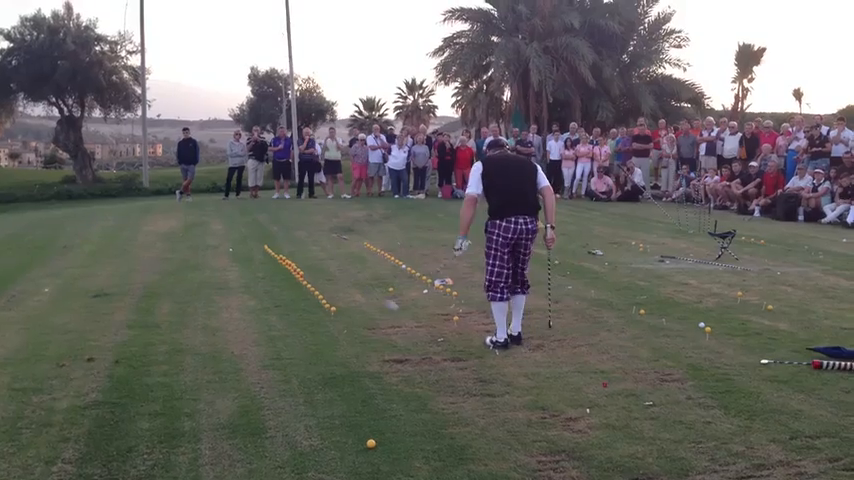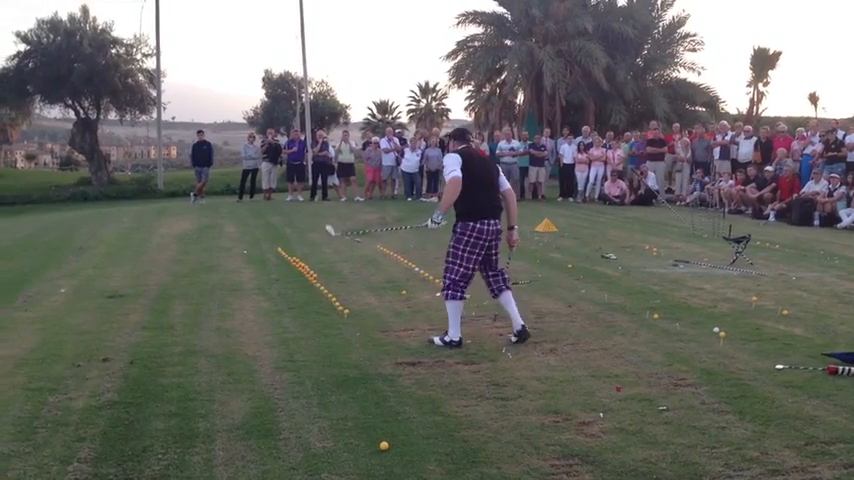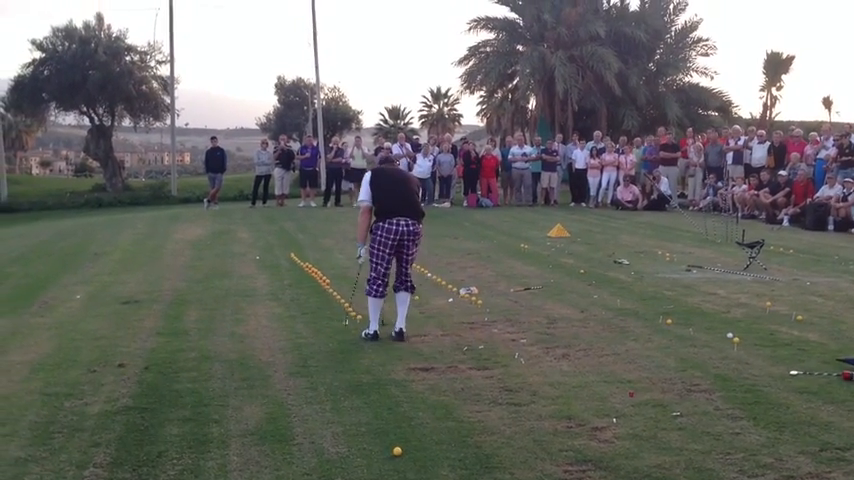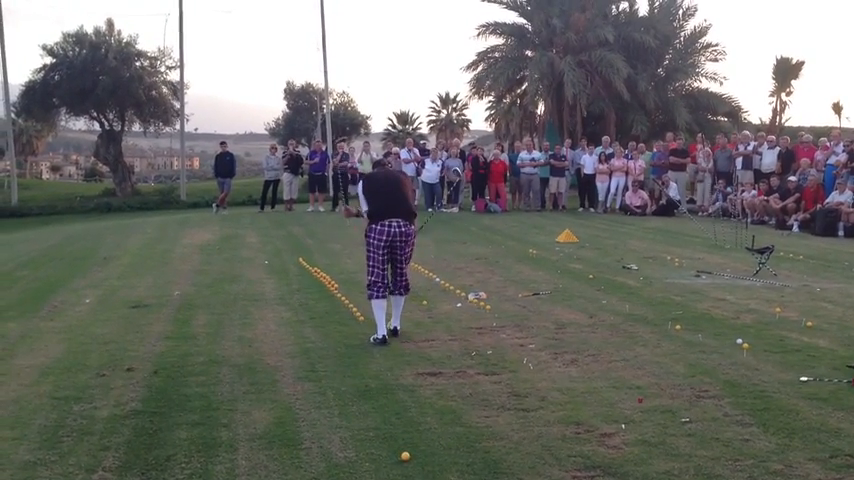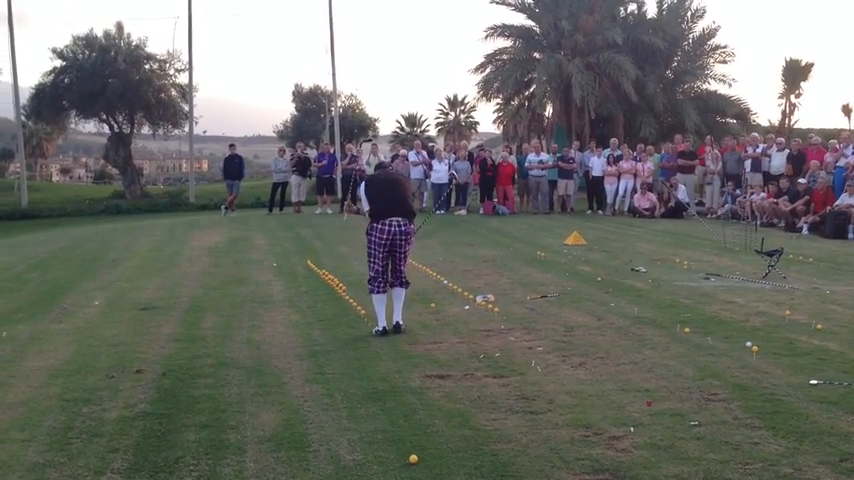
dt=1s
person 1, frame 1
left shoulder: (482, 165)
right shoulder: (529, 164)
left elbow: (470, 201)
right elbow: (548, 193)
left wrist: (462, 236)
right wrist: (550, 227)
left hip: (501, 224)
right hip: (529, 223)
left knee: (497, 280)
right knee: (519, 277)
left ankle: (500, 337)
right ankle: (515, 331)
person 1, frame 2
left shoulder: (453, 157)
right shoulder: (488, 162)
left elbow: (455, 183)
right elbow: (509, 195)
left wrist: (440, 213)
right wrist: (512, 229)
left hip: (470, 225)
right hip: (494, 224)
left knee: (455, 279)
right knee: (494, 275)
left ankle: (453, 336)
right ankle: (519, 326)
person 1, frame 3
left shoulder: (372, 175)
right shoulder: (410, 178)
left elbow: (365, 211)
left wrist: (361, 245)
left hip: (386, 225)
right hip: (413, 226)
left knee: (377, 278)
right knee: (404, 276)
left ankle: (372, 329)
right ankle: (400, 326)
person 1, frame 4
left shoulder: (365, 181)
right shoulder: (402, 177)
left elbow: (368, 214)
right wrist: (356, 213)
left hip: (379, 228)
right hip: (405, 227)
left knee: (377, 282)
right knee: (400, 278)
left ankle: (381, 333)
right ankle: (395, 325)
person 1, frame 5
left shoulder: (367, 182)
right shoulder: (402, 180)
left elbow: (370, 211)
left hip: (380, 227)
right hip: (405, 226)
left knee: (377, 277)
right knee: (399, 274)
left ankle: (381, 325)
right ankle: (398, 320)
